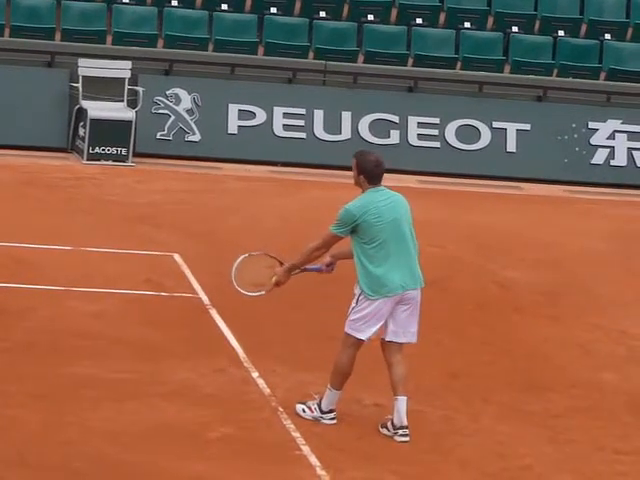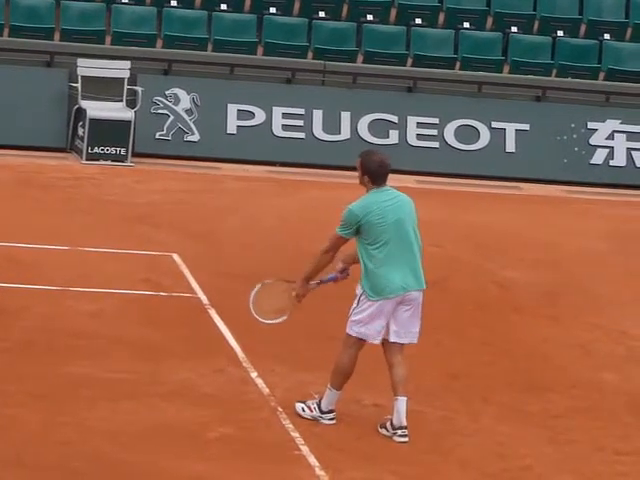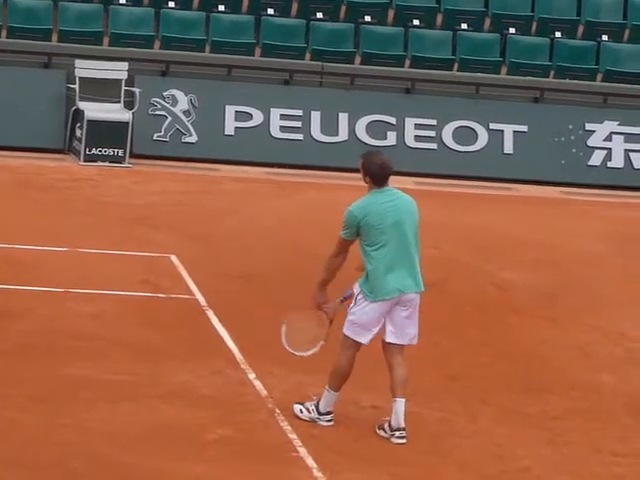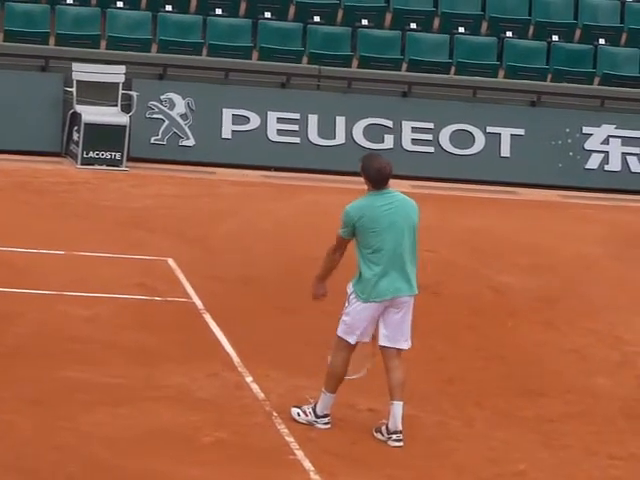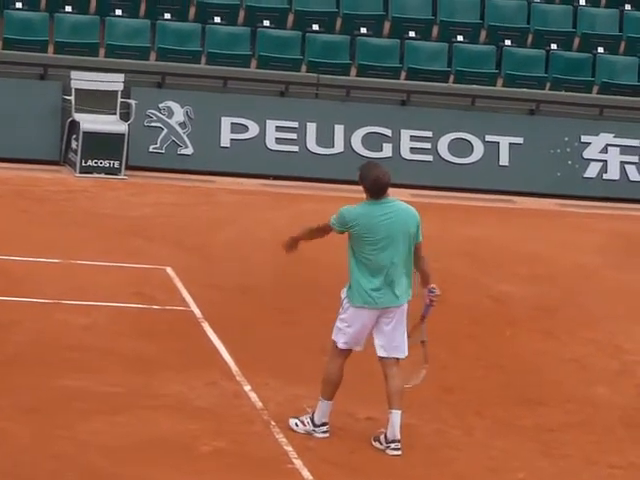
dt=0.4s
person 1, frame 1
left shoulder: (355, 209)
right shoulder: (400, 201)
left elbow: (320, 247)
left wrist: (288, 269)
right wrist: (338, 256)
left hip: (378, 289)
right hip: (410, 285)
left knee: (350, 345)
right knee: (394, 351)
left ankle: (326, 408)
right ankle: (400, 422)
person 1, frame 2
left shoulder: (358, 210)
right shoulder: (406, 202)
left elbow: (329, 251)
left wrist: (305, 281)
right wrist: (350, 261)
left hip: (380, 289)
right hip: (412, 286)
left knee: (351, 346)
right knee: (395, 352)
left ankle: (325, 408)
right ankle: (399, 422)
person 1, frame 3
left shoulder: (358, 210)
right shoulder: (409, 203)
left elbow: (338, 255)
left wrist: (321, 288)
left hip: (377, 290)
right hip: (410, 288)
left knee: (348, 347)
right knee: (395, 353)
left ankle: (323, 409)
right ankle: (397, 424)
person 1, frame 4
left shoulder: (356, 210)
right shoulder: (411, 206)
left elbow: (336, 251)
left wrist: (319, 281)
left hip: (369, 291)
right hip: (403, 290)
left knee: (343, 348)
right knee: (393, 356)
left ankle: (321, 412)
right ankle: (394, 427)
person 1, frame 5
left shoulder: (352, 215)
right shoulder: (410, 214)
left elbow: (321, 229)
right elbow: (418, 256)
left wrist: (295, 238)
right wrist: (427, 283)
left hip: (362, 299)
right hip: (397, 299)
left knee: (337, 355)
right knee: (392, 365)
left ankle: (319, 421)
right ankle: (393, 435)
